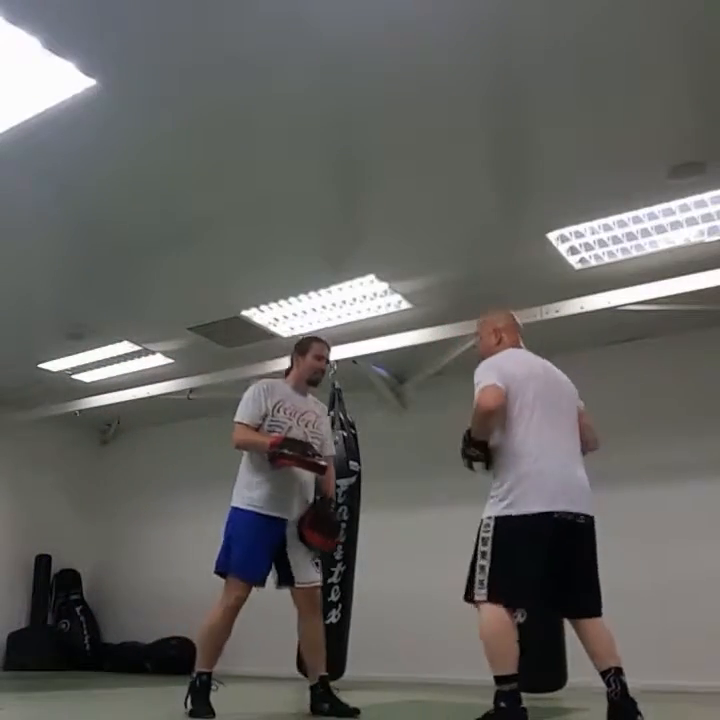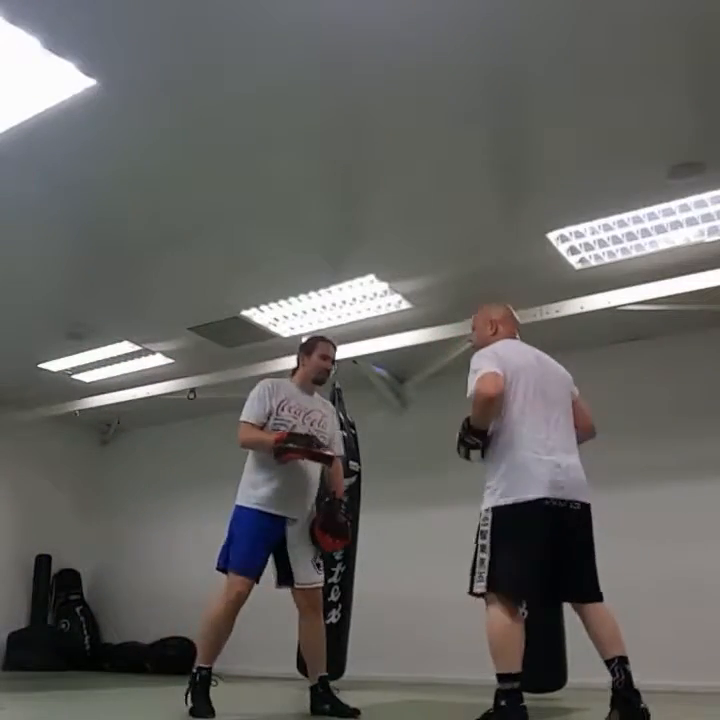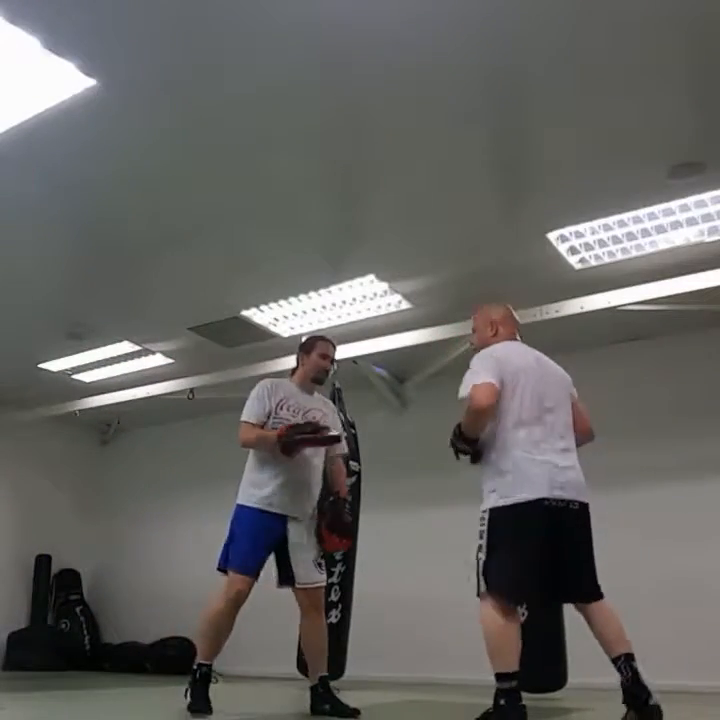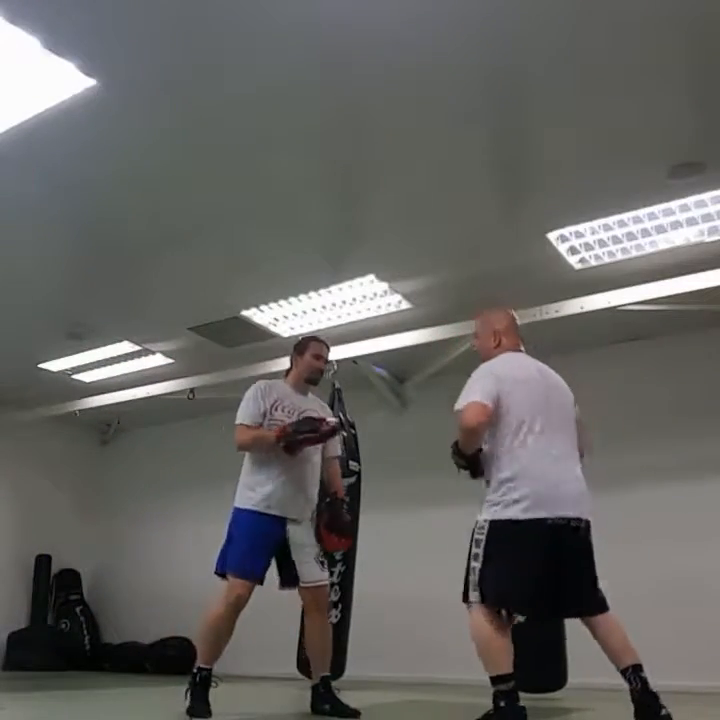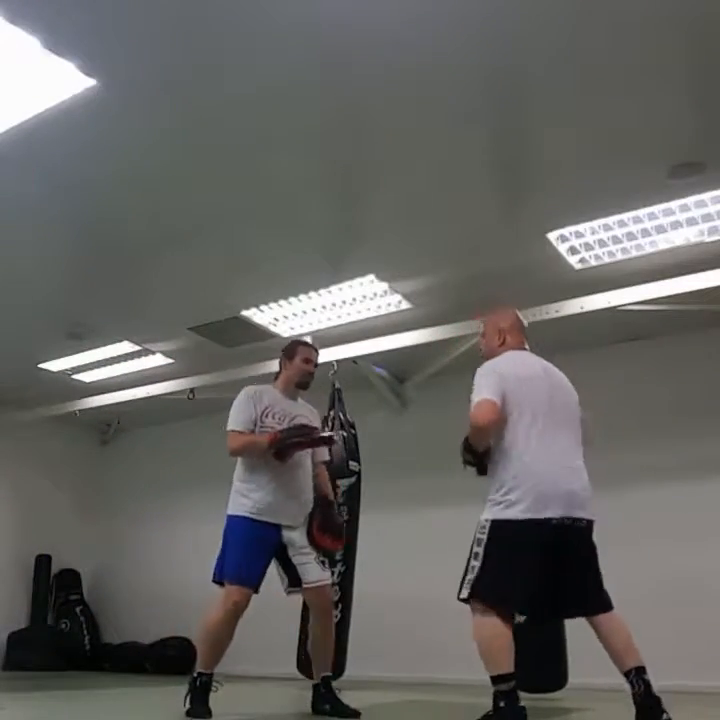
dt=0.1s
person 1, frame 1
left shoulder: (496, 365)
right shoulder: (558, 376)
left elbow: (489, 403)
right elbow: (589, 440)
left wrist: (476, 441)
left hip: (521, 502)
right hip: (575, 502)
left knee: (496, 601)
right knee: (584, 607)
person 1, frame 2
left shoulder: (490, 355)
right shoulder: (553, 366)
left elbow: (489, 392)
right elbow: (586, 427)
left wrist: (472, 431)
left hip: (518, 493)
right hip: (571, 491)
left knee: (501, 596)
right knee: (585, 596)
person 1, frame 3
left shoulder: (490, 358)
right shoulder: (553, 368)
left elbow: (480, 404)
right elbow: (585, 430)
left wrist: (464, 438)
left hip: (517, 494)
right hip: (568, 494)
left knee: (496, 597)
right knee: (588, 596)
person 1, frame 4
left shoulder: (491, 372)
right shoulder: (555, 380)
left elbow: (473, 421)
left wrist: (465, 452)
left hip: (515, 508)
right hip: (571, 507)
left knee: (484, 604)
right knee: (592, 607)
person 1, frame 5
left shoulder: (496, 369)
right shoulder: (559, 378)
left elbow: (484, 420)
left wrist: (476, 447)
left hip: (519, 507)
right hip: (574, 505)
left knee: (486, 603)
right knee: (596, 605)
person 2, frame 1
left shoulder: (320, 411)
right shoulder: (264, 390)
left elbow: (325, 465)
right elbow: (240, 437)
left wrist: (329, 505)
right wrist: (277, 444)
left hip: (298, 517)
right hip: (253, 509)
left knee: (311, 600)
right knee: (234, 595)
right ankle: (199, 686)
person 2, frame 2
left shoulder: (327, 411)
right shoulder: (270, 389)
left elbow: (334, 463)
right elbow: (245, 436)
left wrist: (338, 504)
right wrist: (282, 441)
left hip: (302, 517)
right hip: (257, 507)
left knee: (312, 600)
right knee: (235, 592)
right ankle: (200, 681)
person 2, frame 3
left shoulder: (328, 410)
right shoulder: (269, 389)
left elbow: (336, 463)
right elbow: (246, 436)
left wrist: (342, 504)
right wrist: (285, 434)
left hip: (303, 516)
right hip: (258, 507)
left knee: (314, 600)
right knee: (236, 590)
right ankle: (200, 677)
person 2, frame 4
left shoulder: (322, 410)
right shoulder: (264, 391)
left elbow: (331, 464)
right elbow: (241, 438)
left wrist: (339, 505)
right wrist: (283, 434)
left hip: (302, 517)
right hip: (256, 509)
left knee: (318, 599)
right knee: (236, 594)
right ankle: (200, 680)
person 2, frame 5
left shoulder: (311, 415)
right shoulder: (253, 396)
left elbow: (319, 470)
right elbow: (234, 445)
left wrist: (330, 507)
right wrist: (278, 439)
left hip: (297, 523)
right hip: (250, 517)
left knee: (323, 601)
right knee: (234, 601)
right ankle: (199, 686)
